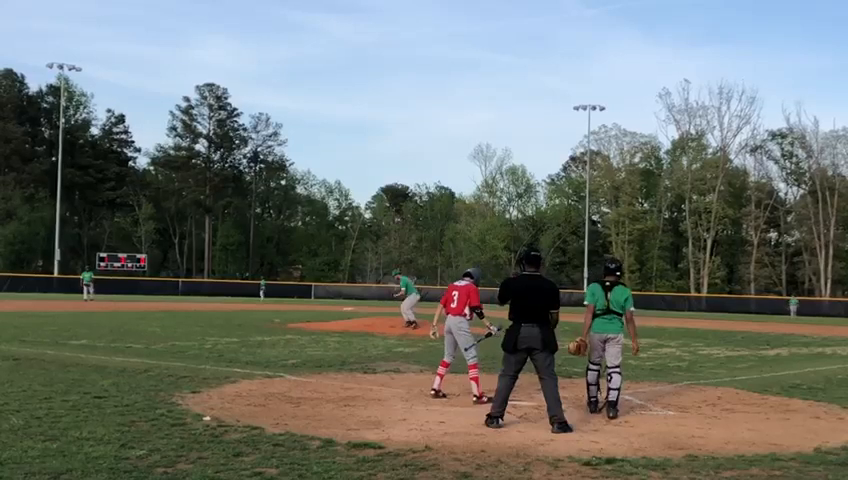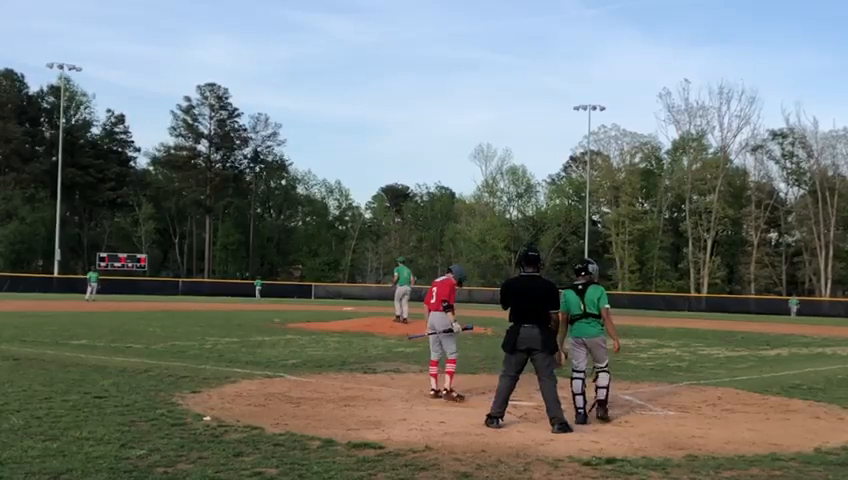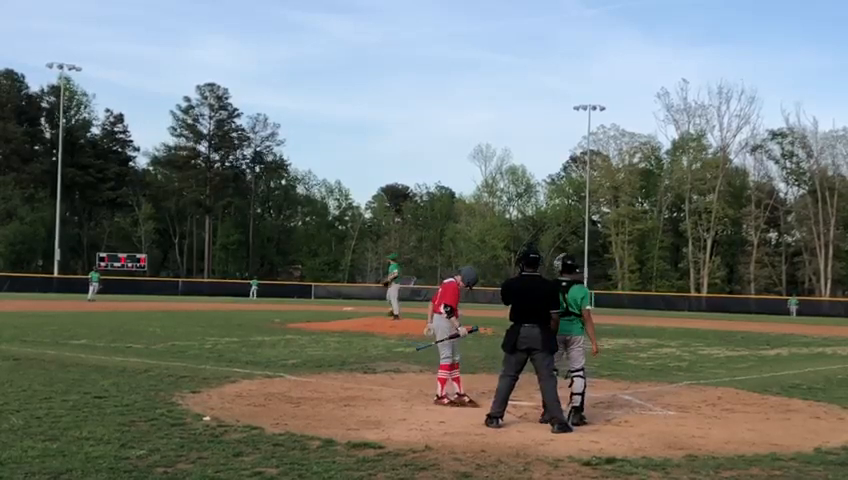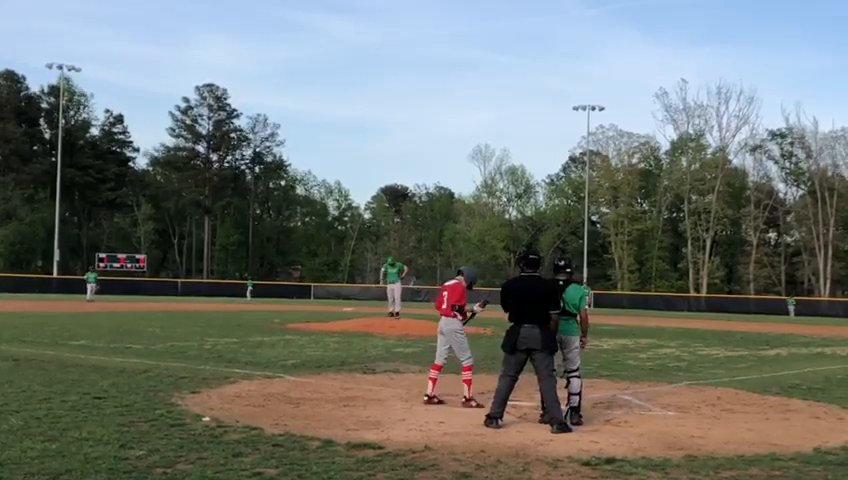
dt=1s
person 1, frame 1
left shoulder: (511, 283)
right shoulder: (550, 286)
left elbow: (501, 301)
right elbow: (555, 317)
left hip: (517, 333)
right hip: (541, 334)
left knee: (507, 375)
right knee: (548, 378)
left ankle: (495, 417)
right ankle: (557, 421)
person 1, frame 2
left shoulder: (510, 284)
right shoulder: (549, 287)
left elbow: (504, 306)
right elbow: (554, 318)
right wrist: (552, 339)
left hip: (517, 334)
right hip: (541, 335)
left knee: (508, 376)
right knee: (547, 379)
left ankle: (495, 417)
right ankle: (558, 422)
person 1, frame 3
left shoulder: (510, 284)
right shoulder: (549, 286)
right elbow: (555, 317)
right wrist: (551, 338)
left hip: (518, 334)
right hip: (541, 335)
left knee: (508, 376)
right knee: (547, 378)
left ankle: (495, 417)
right ankle: (557, 421)
person 1, frame 4
left shoulder: (510, 285)
right shoulder: (549, 287)
left elbow: (505, 308)
right elbow: (554, 318)
right wrist: (550, 338)
left hip: (517, 334)
right hip: (541, 335)
left knee: (507, 376)
right knee: (547, 379)
left ankle: (494, 417)
right ankle: (556, 421)
person 2, frame 1
left shoulder: (593, 287)
right shoulder: (625, 291)
left elbow: (589, 312)
right elbow: (629, 318)
left wrist: (584, 335)
right wrist: (634, 341)
left hip: (597, 331)
right hip: (615, 332)
left knee: (593, 365)
right knee: (614, 368)
left ankle: (593, 402)
right ankle: (612, 407)
person 2, frame 2
left shoulder: (567, 292)
right shoulder: (598, 290)
left elbow: (562, 321)
right elbow: (606, 317)
left wrist: (560, 346)
right wrist: (615, 338)
left hip: (576, 335)
right hip: (596, 334)
left knee: (578, 373)
right knee: (602, 368)
left ankle: (581, 412)
right ankle: (601, 406)
person 2, frame 3
right shoulder: (581, 289)
right elbow: (587, 317)
right wrist: (593, 341)
left hip: (555, 333)
right hip: (575, 334)
right knee: (577, 372)
right ankle: (576, 413)
person 2, frame 4
right shoulder: (578, 289)
right elbow: (584, 317)
right wrist: (584, 336)
right hip: (571, 333)
right knee: (573, 373)
left ankle: (547, 412)
right ankle: (575, 413)
person 3, frame 1
left shoulder: (452, 286)
right shoulder: (472, 288)
left elbow: (440, 306)
right elbow: (477, 310)
left wrist: (434, 325)
right wrist: (489, 326)
left hip: (449, 321)
right hip: (460, 323)
left knee: (448, 357)
right knee: (471, 358)
left ankle: (435, 389)
right ankle: (478, 395)
person 3, frame 2
left shoulder: (435, 283)
right shoulder: (449, 283)
left elbow: (426, 305)
right elbow: (445, 304)
left wrist: (428, 323)
right wrist: (454, 322)
left hip: (432, 318)
right hip: (443, 319)
left knee: (435, 355)
right knee: (452, 354)
left ankle: (434, 389)
right ankle: (447, 389)
person 3, frame 3
left shoulder: (447, 283)
right shoulder: (453, 286)
left elbow: (433, 303)
right elbow: (448, 309)
left wrist: (429, 322)
right wrist: (459, 327)
left hip: (438, 321)
right hip: (444, 322)
left knee: (454, 358)
right knee: (446, 359)
left ankle: (460, 395)
right ankle: (440, 396)
person 3, frame 4
left shoulder: (446, 285)
right shoulder: (460, 287)
left elbow: (438, 306)
right elbow: (456, 307)
right wrist: (473, 309)
left hip: (443, 323)
right hip: (454, 325)
left knee: (439, 359)
right knee: (467, 360)
left ankle: (429, 395)
right ankle: (467, 398)
